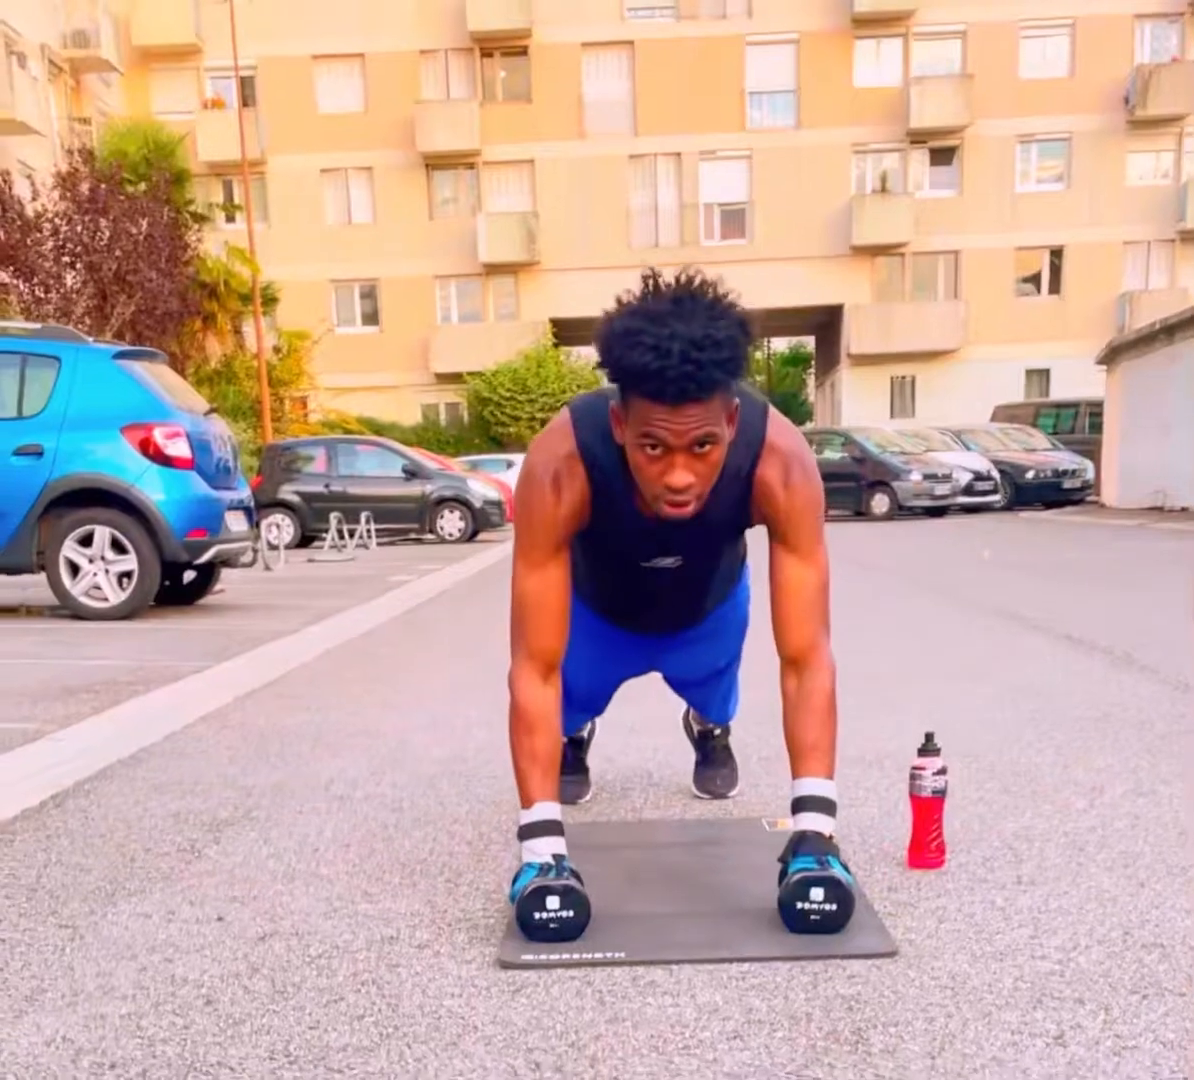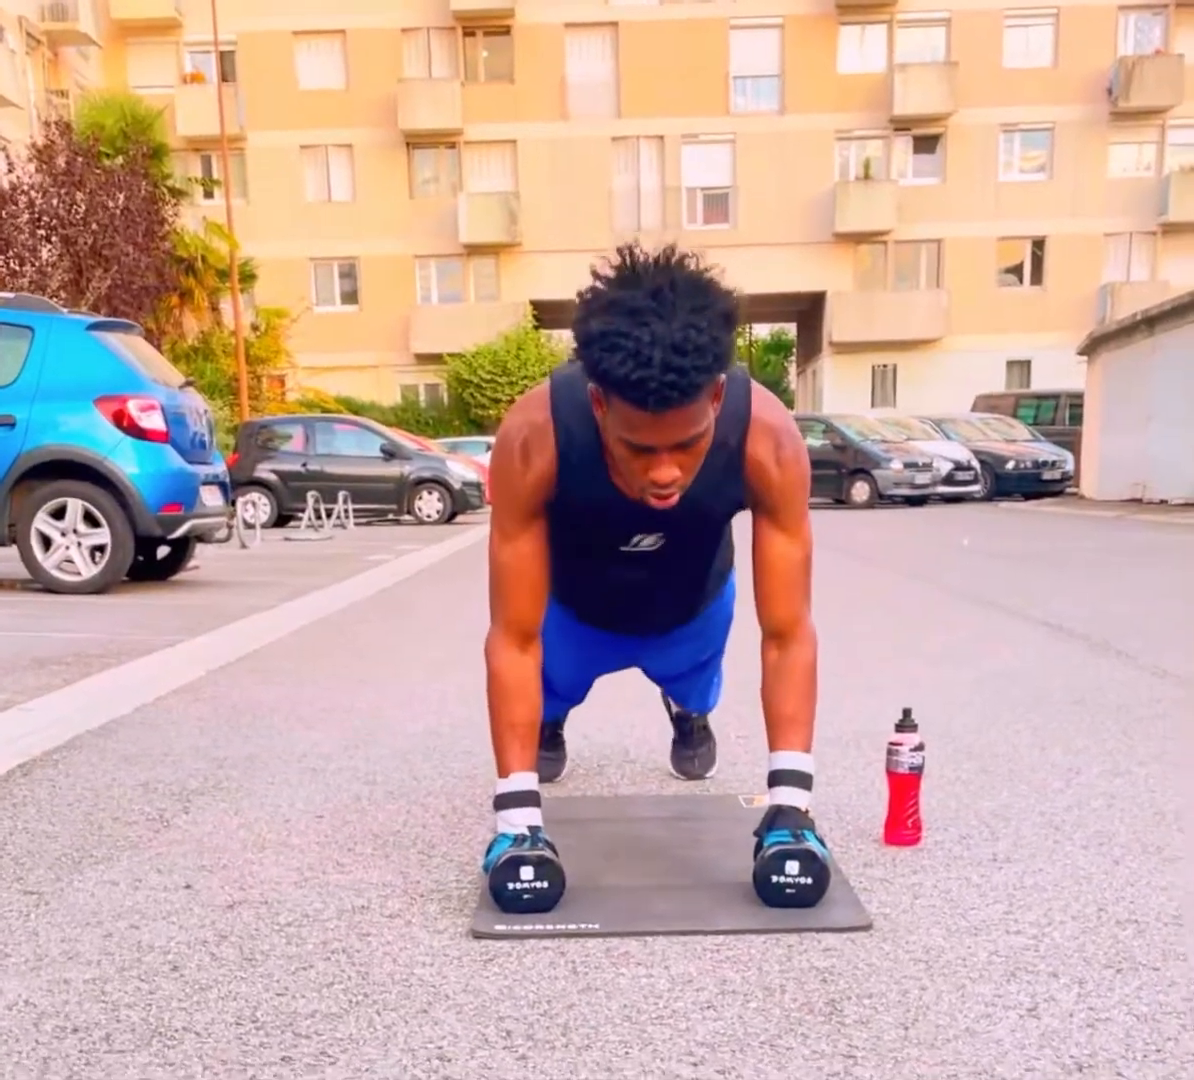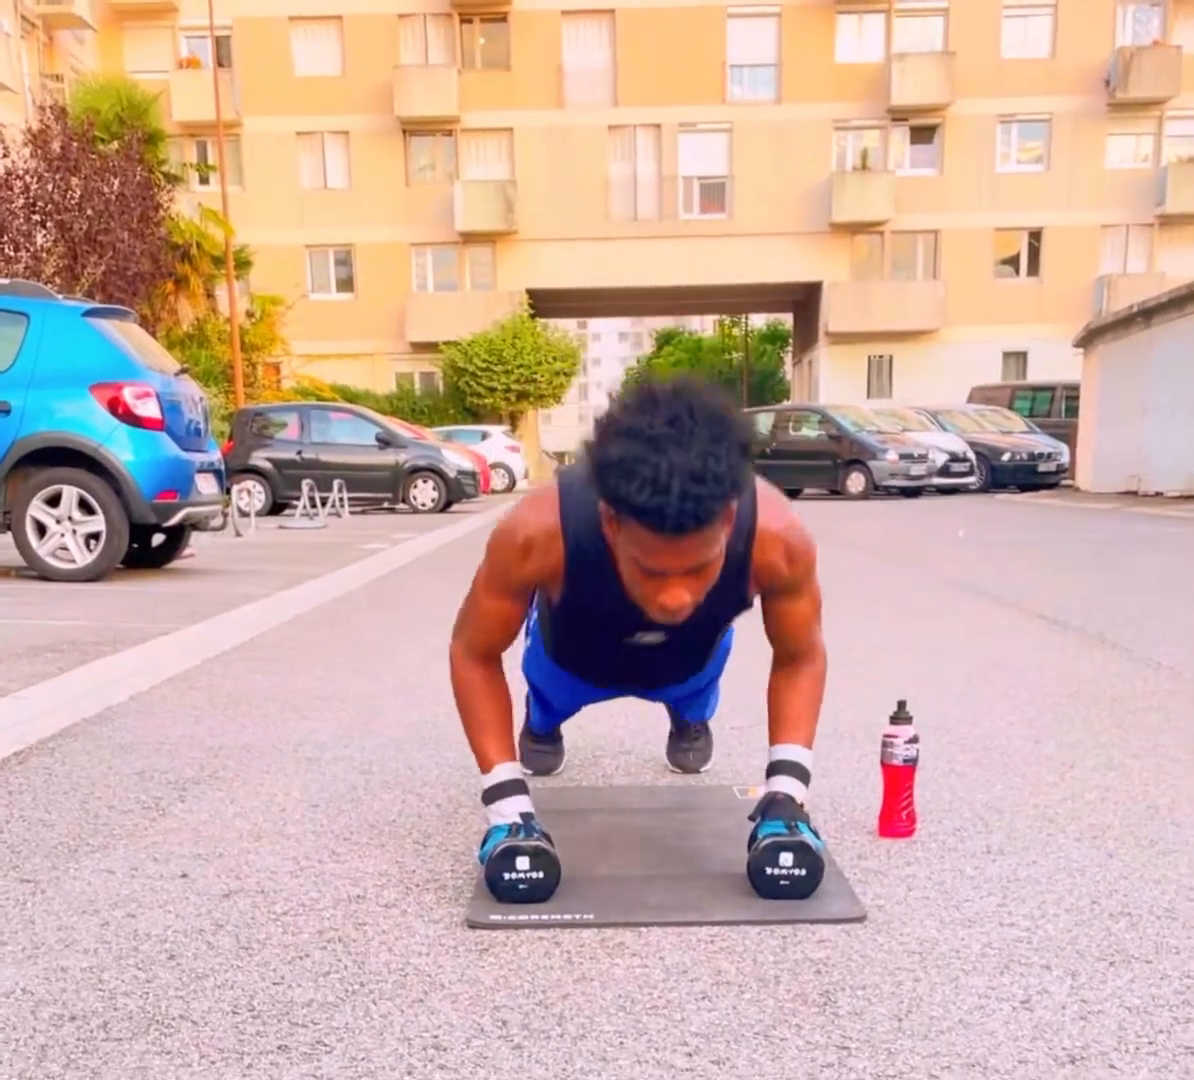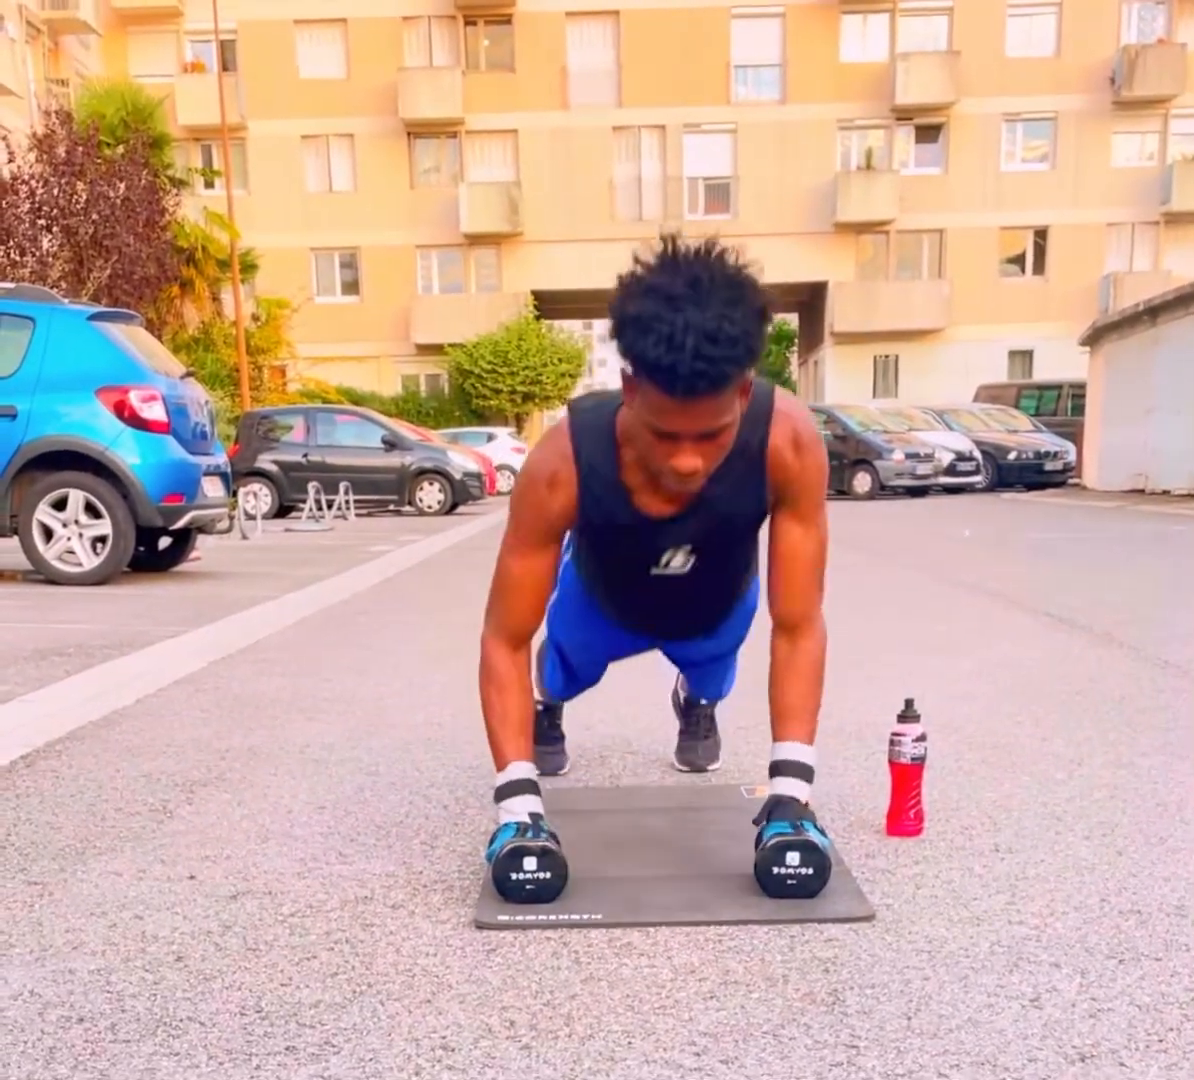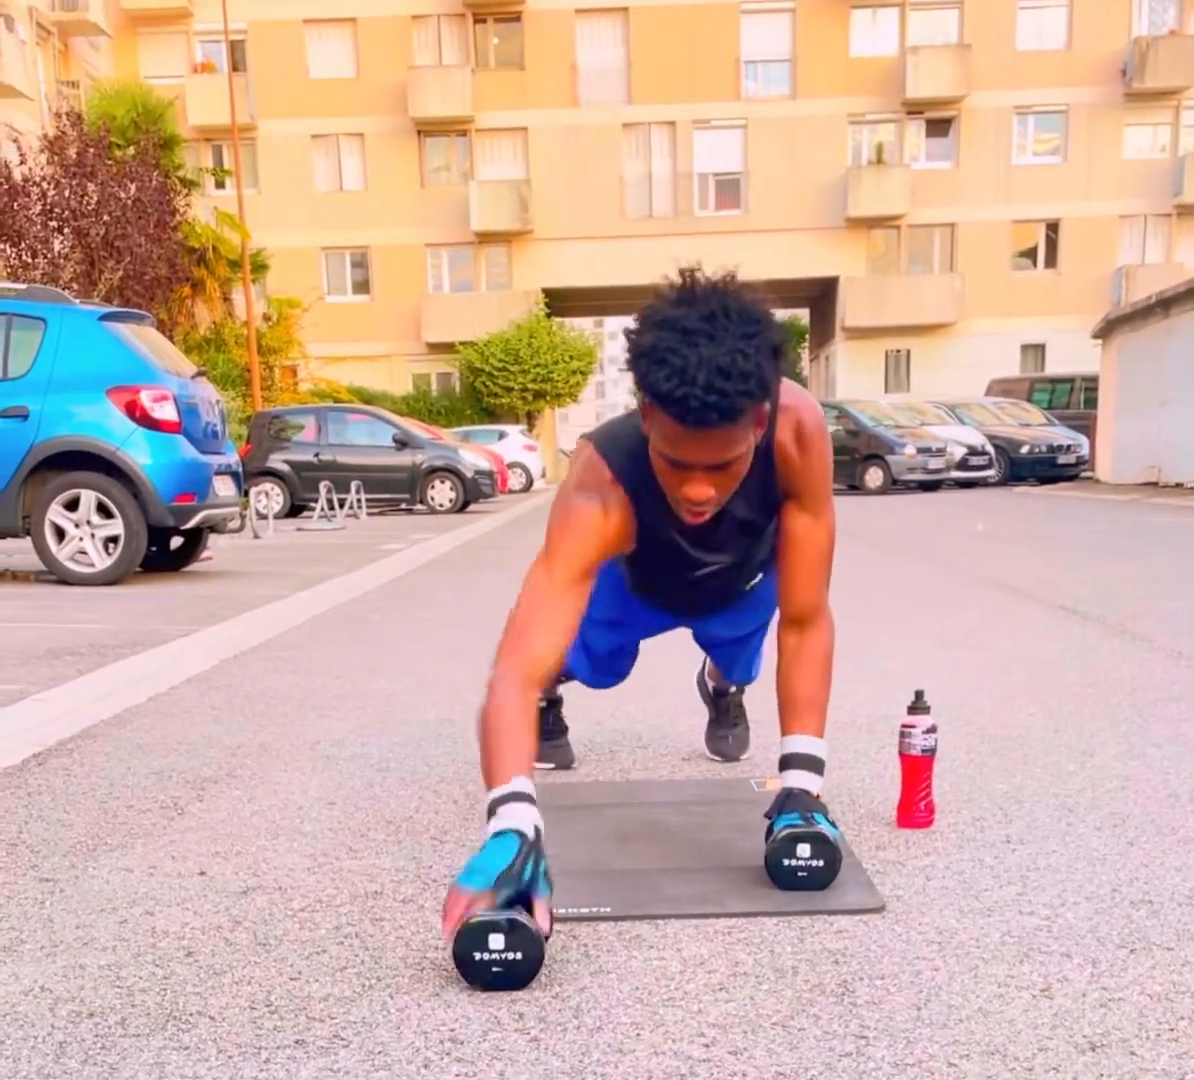
dt=1s
person 1, frame 1
left shoulder: (780, 461)
right shoulder: (560, 463)
left elbow: (806, 658)
right elbow: (536, 668)
left wrist: (814, 827)
right wrist: (541, 843)
left hip: (709, 602)
right hip: (597, 607)
left ankle: (708, 728)
right ankle: (574, 737)
person 1, frame 2
left shoulder: (768, 440)
right shoulder: (532, 438)
left elbow: (787, 633)
right elbow: (514, 638)
left wrist: (790, 800)
right wrist: (516, 810)
left hip: (693, 604)
right hip: (575, 608)
left knee: (694, 691)
left ankle: (689, 714)
right ankle: (549, 723)
person 1, frame 3
left shoulder: (775, 536)
right shoulder: (539, 533)
left elbow: (800, 654)
right elbow: (473, 652)
left wrist: (785, 793)
right wrist: (507, 801)
left hip: (691, 660)
right hip: (572, 661)
left knee: (693, 702)
right knee: (547, 704)
left ankle: (689, 719)
right ankle: (540, 727)
person 1, frame 4
left shoulder: (788, 439)
right shoulder: (562, 463)
left elbow: (798, 625)
right elbow: (506, 637)
left wrist: (791, 783)
right wrist: (518, 795)
left hip: (717, 604)
right hip: (602, 600)
left knee: (710, 684)
right knee: (563, 678)
left ankle: (695, 702)
right ankle: (544, 708)
person 1, frame 5
left shoulder: (797, 429)
right shoulder: (600, 487)
left elbow: (805, 621)
right elbow: (514, 672)
left wrist: (801, 783)
right wrist: (511, 823)
left hip: (742, 578)
right hip: (635, 580)
left knee: (736, 668)
right knee: (591, 664)
left ankle: (720, 687)
right ankle: (547, 697)
